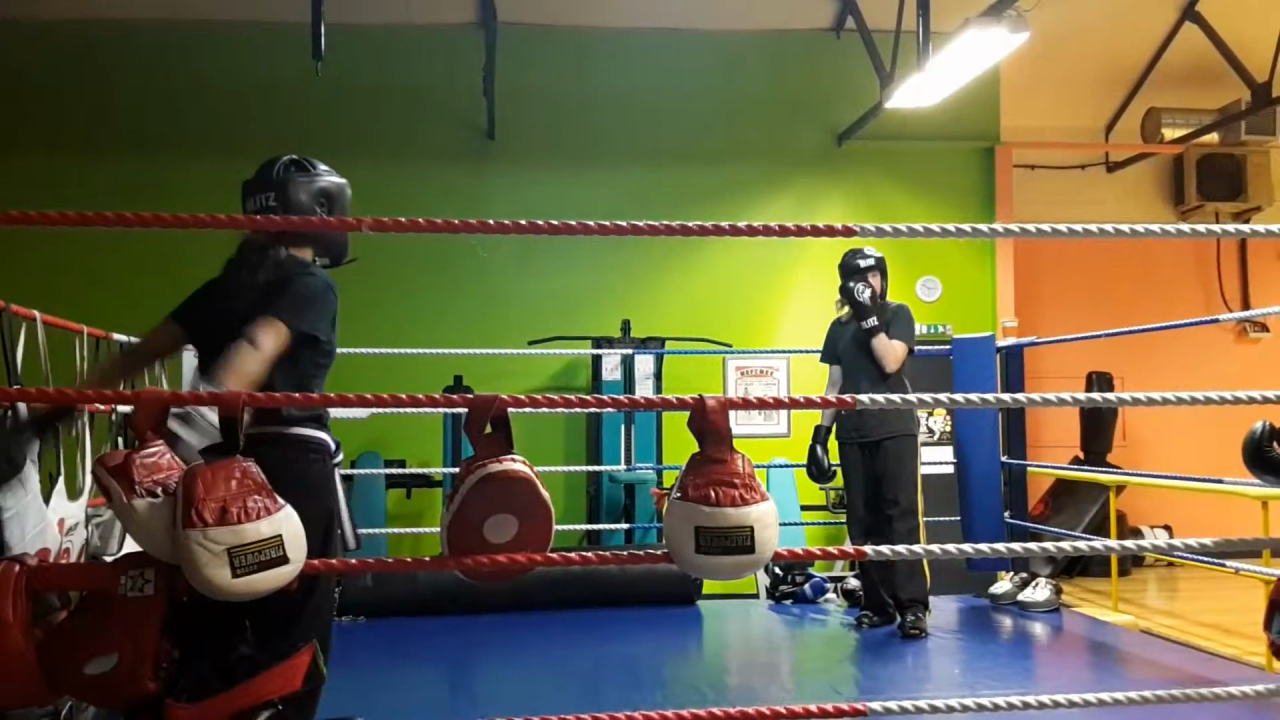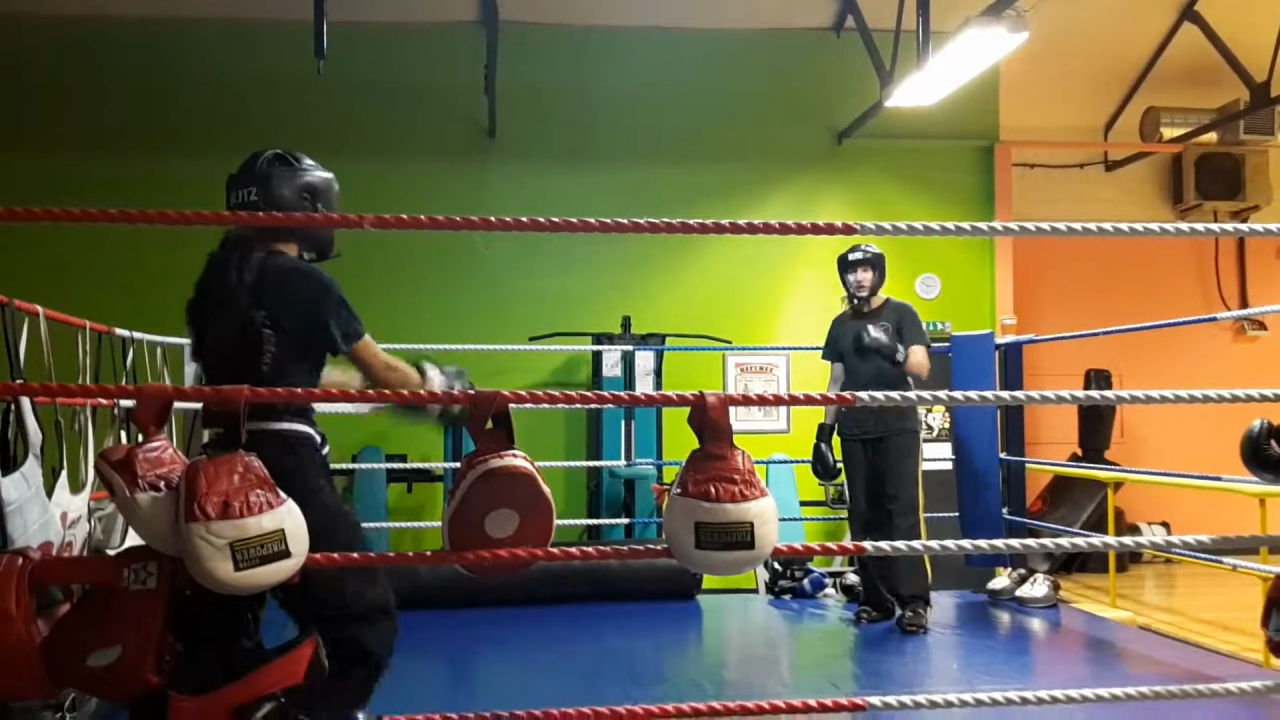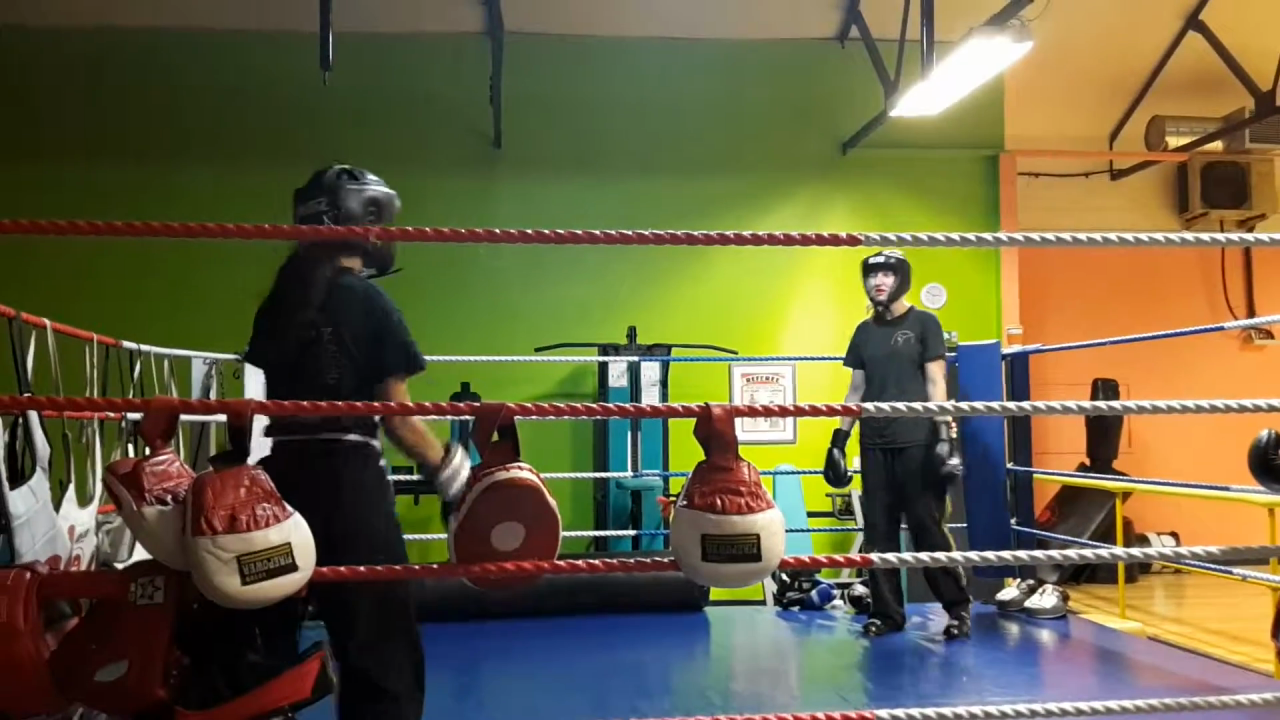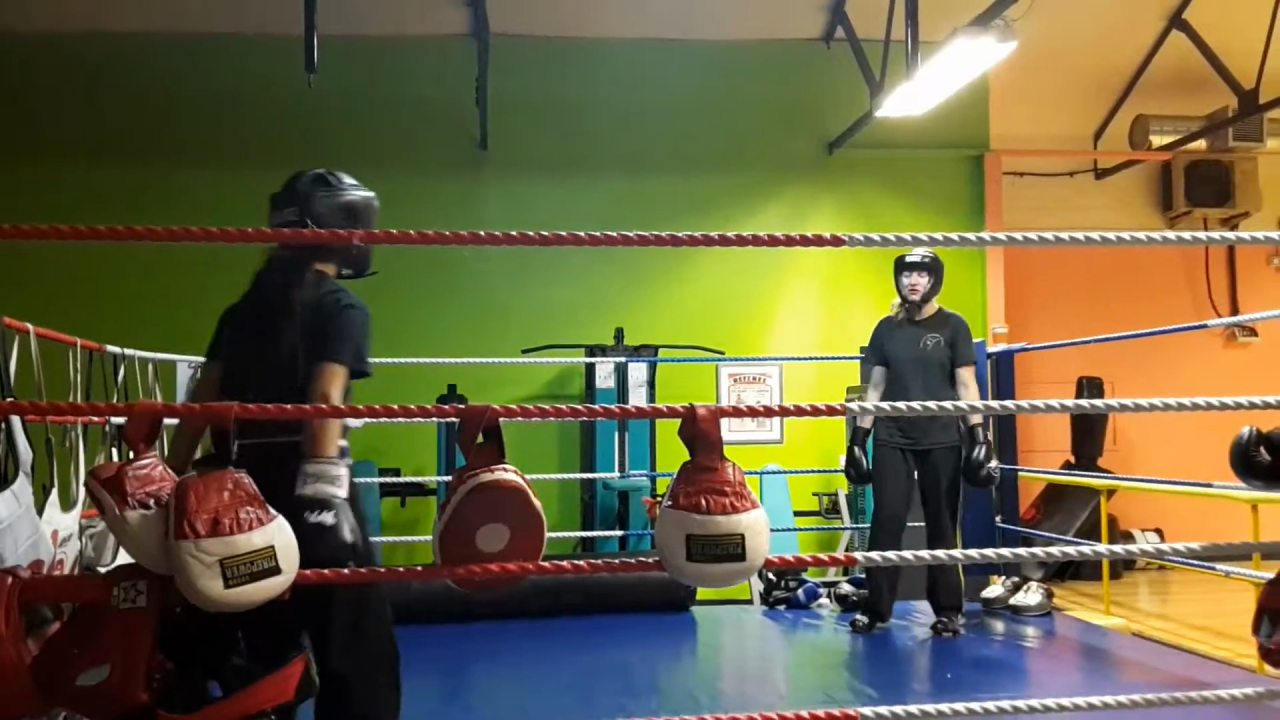
dt=0.4s
person 1, frame 1
left shoulder: (232, 283)
right shoulder: (310, 285)
left elbow: (147, 350)
right elbow: (258, 348)
right hip: (296, 465)
left knee: (215, 624)
right knee: (294, 630)
person 1, frame 2
left shoulder: (219, 284)
right shoulder: (304, 282)
right elbow: (376, 367)
left wrist: (356, 381)
right wrist: (433, 386)
right hip: (285, 462)
left knee: (216, 624)
right knee: (362, 615)
person 1, frame 3
left shoulder: (280, 302)
right shoulder: (370, 304)
right elbow: (396, 417)
right wrist: (453, 471)
left hip: (280, 473)
right hip: (346, 475)
right knee: (379, 639)
person 1, frame 4
left shoulder: (245, 309)
right shoulder: (340, 306)
left elbow: (200, 406)
right elbow: (325, 402)
right wrist: (324, 501)
left hip: (246, 482)
right hip: (303, 486)
left knee: (263, 644)
right knee: (357, 647)
person 2, frame 1
left shoulder: (897, 313)
right shoulder: (839, 327)
left elbow: (890, 362)
left wrist: (869, 317)
right wrist: (820, 434)
left hip: (895, 430)
right hip: (853, 434)
left knee: (901, 515)
right knee: (862, 521)
left ankle: (913, 606)
right ankle: (878, 603)
person 2, frame 2
left shoulder: (901, 313)
right shoulder: (841, 324)
left elbow: (921, 368)
left wrist: (891, 350)
right wrist: (824, 433)
left hip: (897, 427)
right hip: (855, 432)
left knee: (902, 512)
right knee: (864, 516)
left ankle: (914, 601)
right ankle: (877, 599)
person 2, frame 3
left shoulder: (924, 323)
right shoulder: (864, 331)
left elbow: (936, 381)
left wrist: (943, 431)
right wrist: (839, 439)
left hip: (917, 440)
right hip: (875, 442)
left knee: (926, 523)
right knee: (878, 528)
left ankle: (957, 606)
right ankle: (887, 611)
person 2, frame 4
left shoulder: (952, 326)
right shoulder: (886, 328)
left elbow: (966, 385)
right elbow: (876, 387)
left wrist: (978, 435)
right wrist: (858, 437)
left hip: (941, 441)
right hip: (892, 440)
left knee: (942, 526)
right knee: (886, 521)
left ankle: (948, 610)
right ankle: (876, 606)
